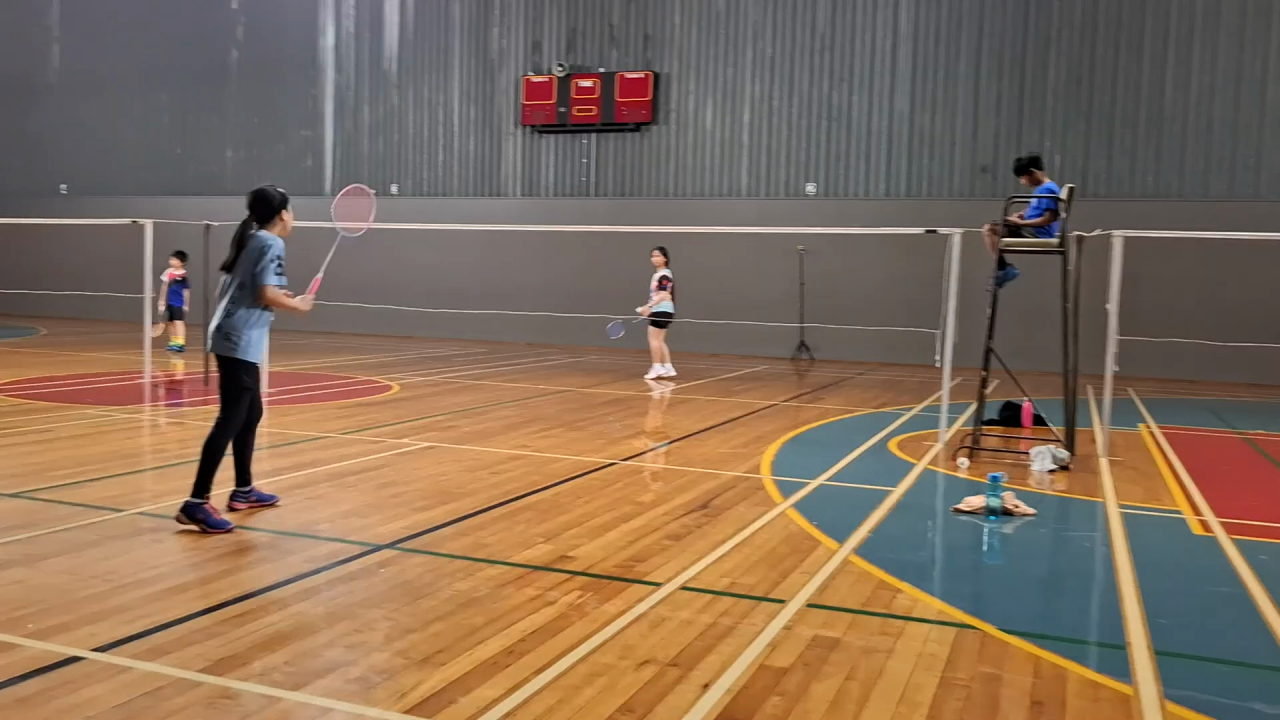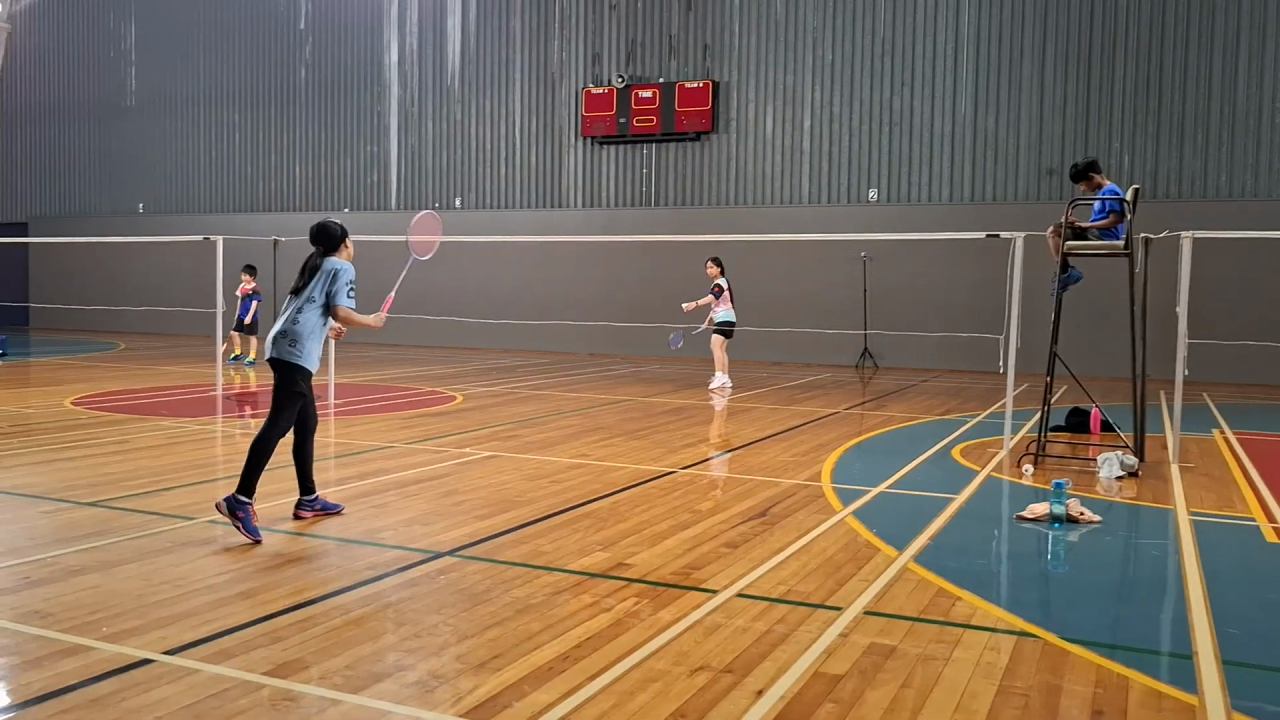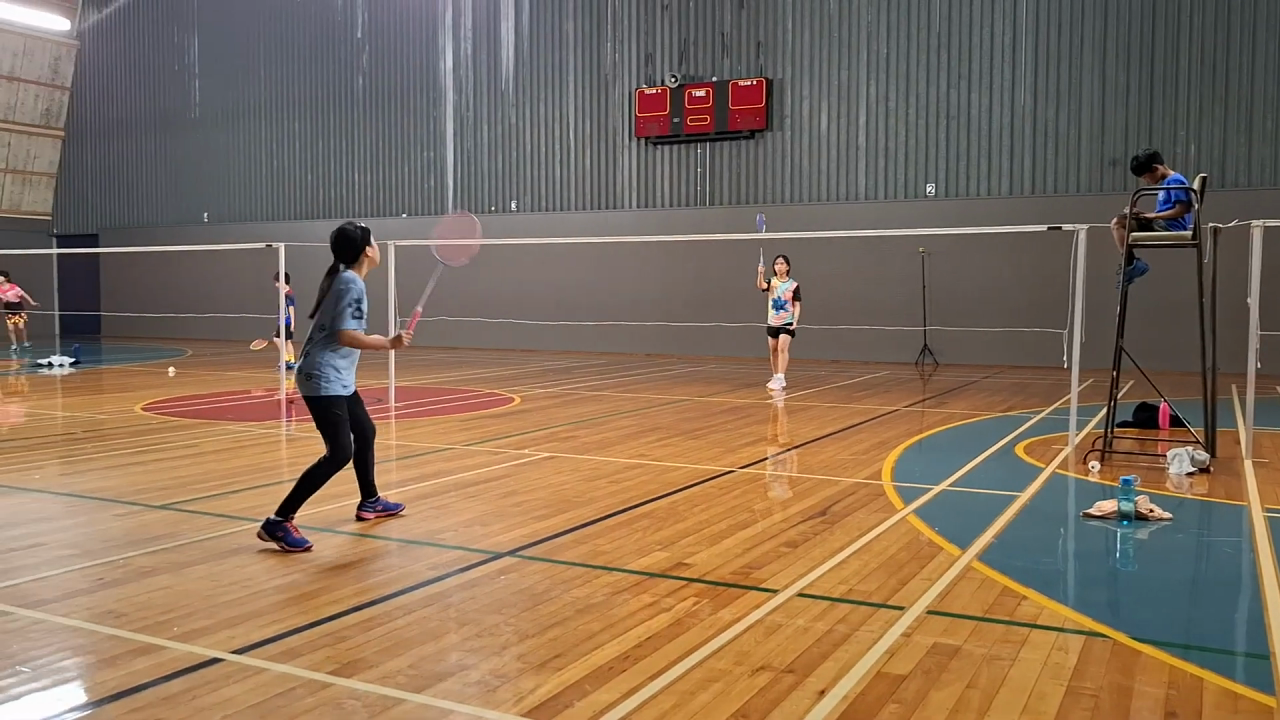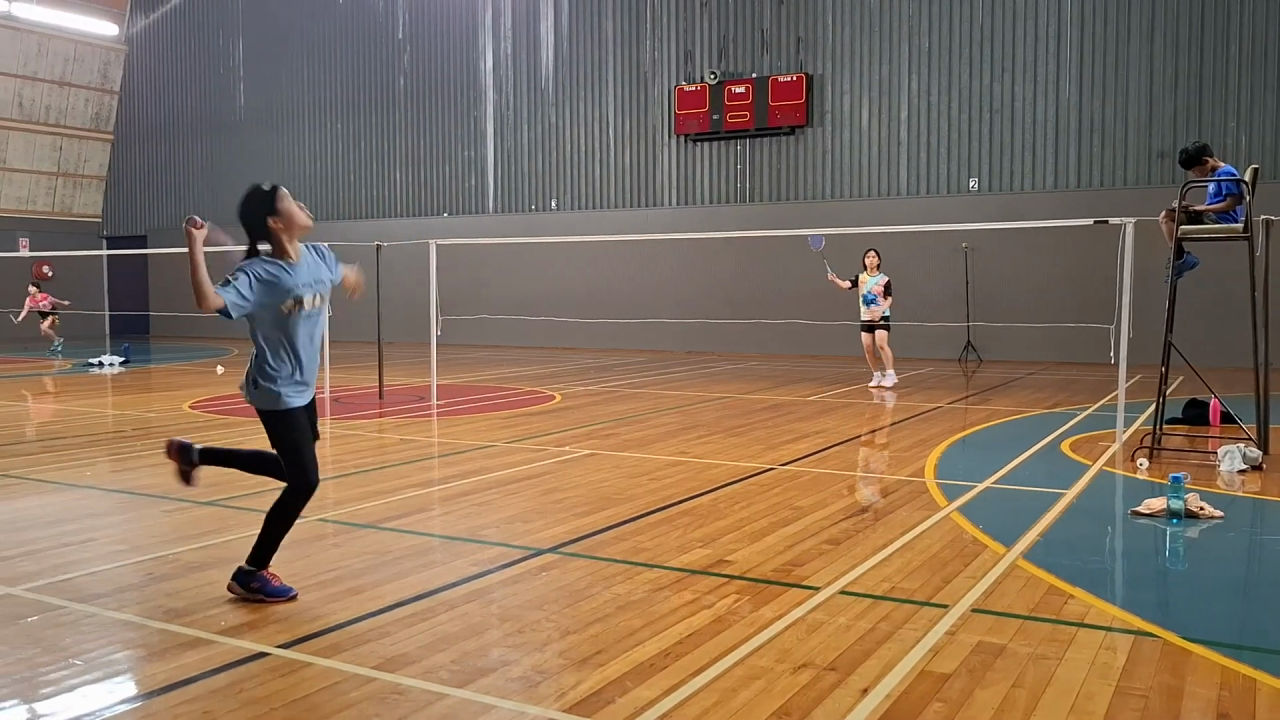
dt=0.7s
person 1, frame 1
left shoulder: (250, 240)
right shoulder: (271, 243)
right elbow: (268, 296)
left wrist: (284, 298)
right wrist: (297, 304)
left hip: (236, 340)
right hip: (240, 342)
left knee: (251, 412)
right knee: (233, 419)
left ankle: (243, 490)
right ankle: (196, 503)
person 1, frame 2
left shoulder: (315, 267)
right shoulder: (342, 267)
right elbow: (340, 312)
left wrist: (325, 330)
right wrist: (372, 321)
left hip: (287, 348)
right hip: (296, 352)
left knee: (307, 424)
right knee: (278, 424)
left ankle: (308, 499)
right ankle: (241, 500)
person 1, frame 3
left shoulder: (342, 280)
right shoulder: (352, 285)
right elbow: (345, 337)
left wrist: (379, 341)
right wrist: (389, 343)
left hip: (337, 379)
right hip: (324, 379)
left knee: (364, 433)
right knee: (340, 453)
left ankle: (370, 501)
right ankle: (278, 522)
person 1, frame 4
left shoulder: (317, 256)
right shoulder: (257, 273)
left elbow: (347, 281)
right elbow: (209, 303)
right wrist: (195, 251)
left hip: (301, 386)
right hip: (278, 391)
left knee: (295, 468)
right knee: (305, 480)
left ankle: (193, 454)
right ankle: (251, 573)
